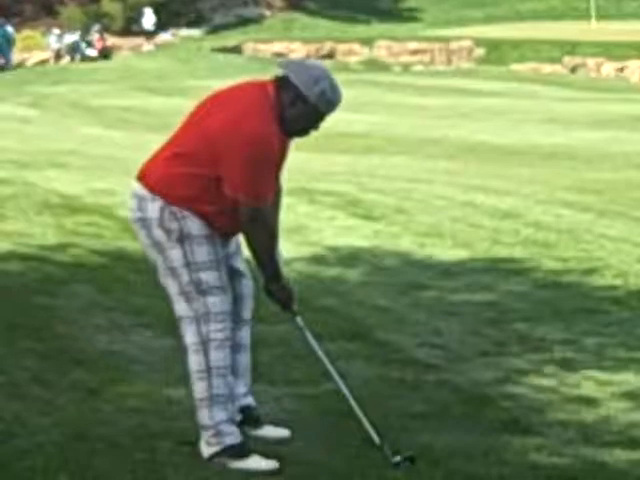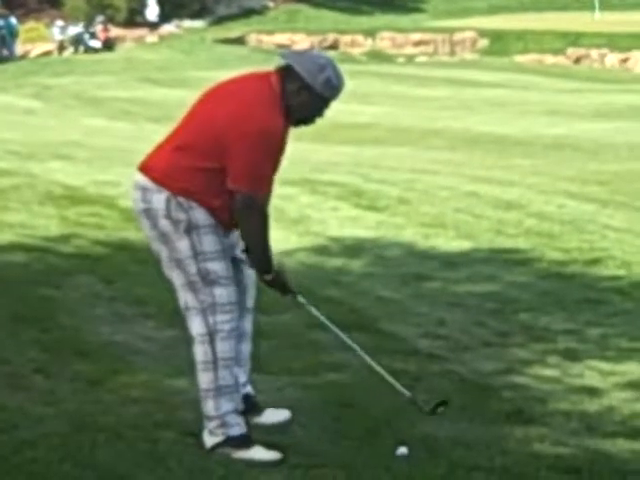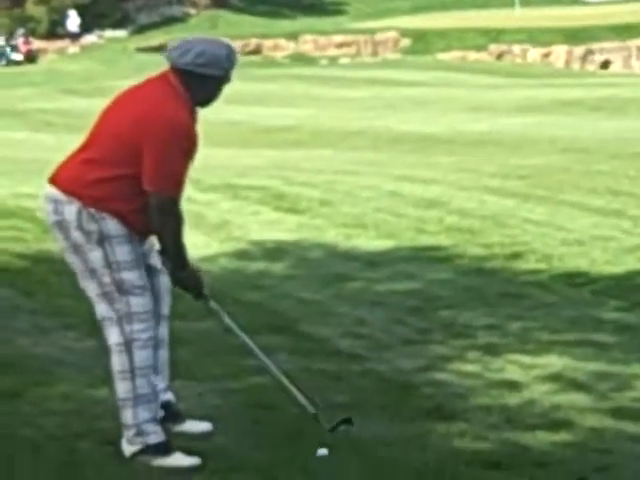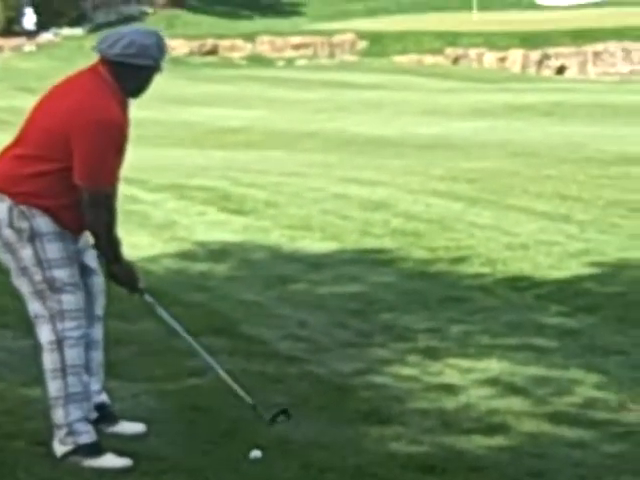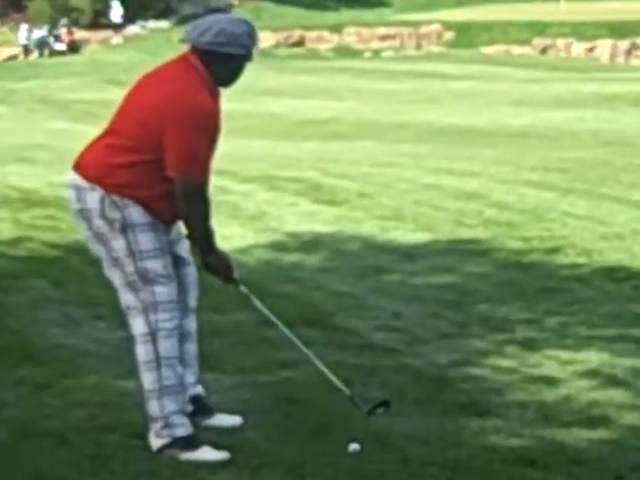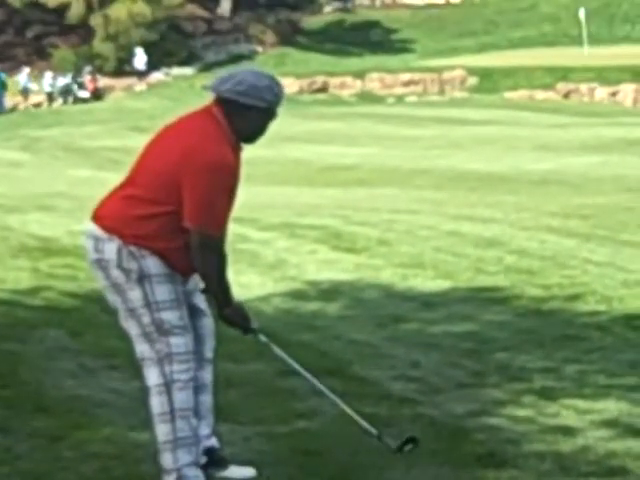
dt=0.5s
person 1, frame 1
left shoulder: (268, 105)
right shoulder: (253, 129)
left elbow: (269, 189)
right elbow: (253, 215)
left wrist: (273, 258)
right wrist: (274, 277)
left hip: (202, 210)
right hip: (171, 211)
left knee: (237, 304)
right knee: (209, 320)
left ankle: (239, 409)
right ankle: (219, 439)
person 1, frame 2
left shoulder: (267, 93)
right shoulder: (259, 120)
left elbow: (255, 191)
right elbow: (249, 205)
left wrist: (258, 255)
right wrist: (266, 267)
left hip: (196, 200)
right hip: (173, 201)
left knee: (238, 291)
right knee: (216, 310)
left ankle: (237, 398)
right ankle: (223, 429)
person 1, frame 3
left shoulder: (164, 93)
right shoulder: (171, 120)
left elbow: (159, 198)
right elbow: (163, 206)
left wrist: (168, 257)
right wrist: (180, 265)
left hip: (110, 211)
right hip: (87, 213)
left knee: (154, 301)
right knee: (131, 319)
left ankle: (158, 406)
right ankle: (141, 438)
person 1, frame 4
left shoulder: (95, 85)
right shoulder: (101, 113)
left elbow: (92, 192)
right elbow: (96, 200)
left wrist: (106, 252)
right wrist: (115, 259)
left hip: (48, 208)
left knee: (89, 303)
right knee: (64, 319)
left ankle: (92, 407)
right ankle: (74, 437)
person 1, frame 5
left shoulder: (185, 74)
right shoulder: (193, 104)
left elbow: (185, 184)
right elbow: (190, 191)
right wrist: (209, 251)
left hip: (138, 198)
right hip: (111, 200)
left knee: (181, 294)
right knee: (156, 312)
left ankle: (188, 399)
right ankle: (169, 430)
person 1, frame 6
left shoulder: (209, 126)
right shoulder: (213, 156)
left elbow: (202, 238)
right elbow: (205, 244)
left wrist: (214, 294)
right wrist: (225, 302)
left hip: (157, 248)
right hip: (128, 251)
left knee: (198, 346)
right knee: (172, 363)
